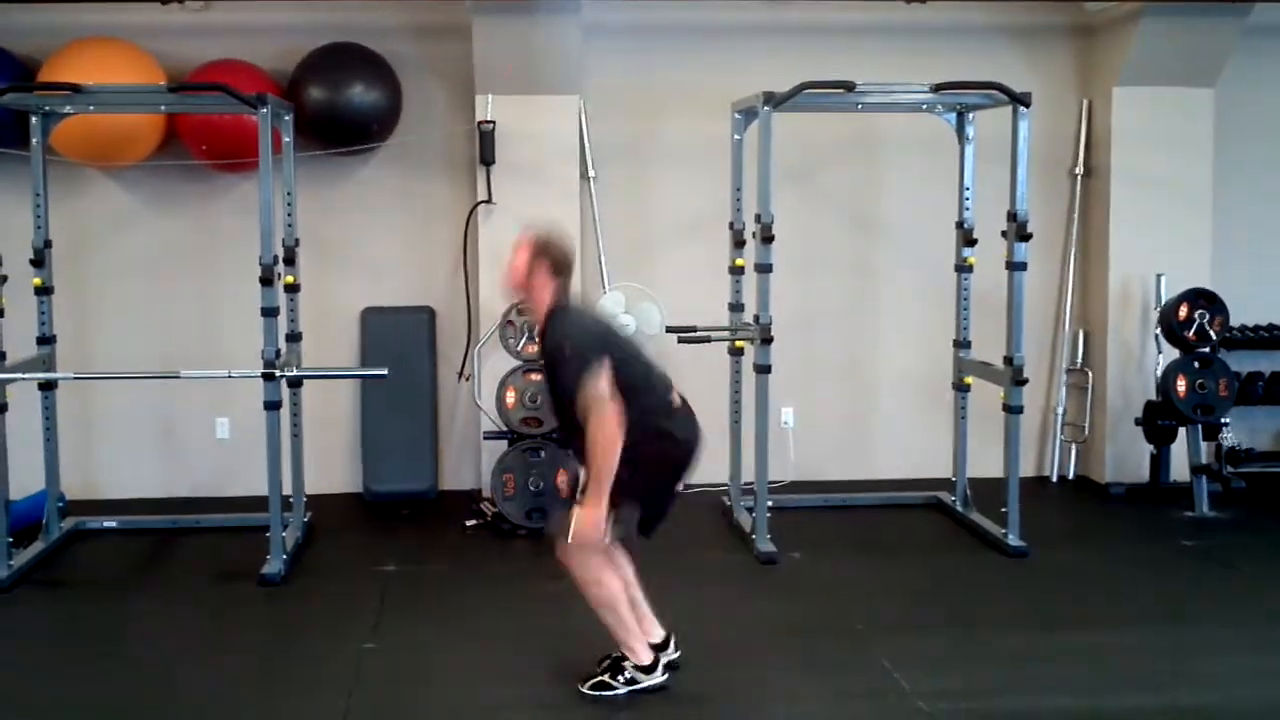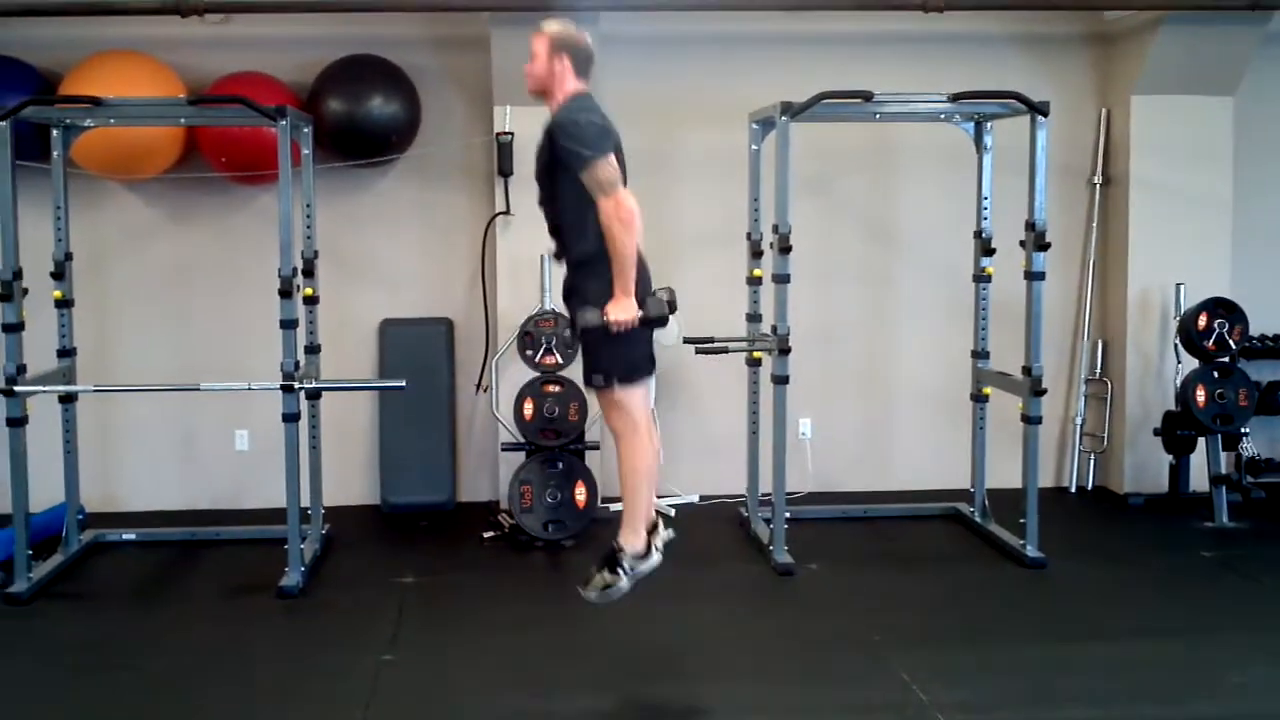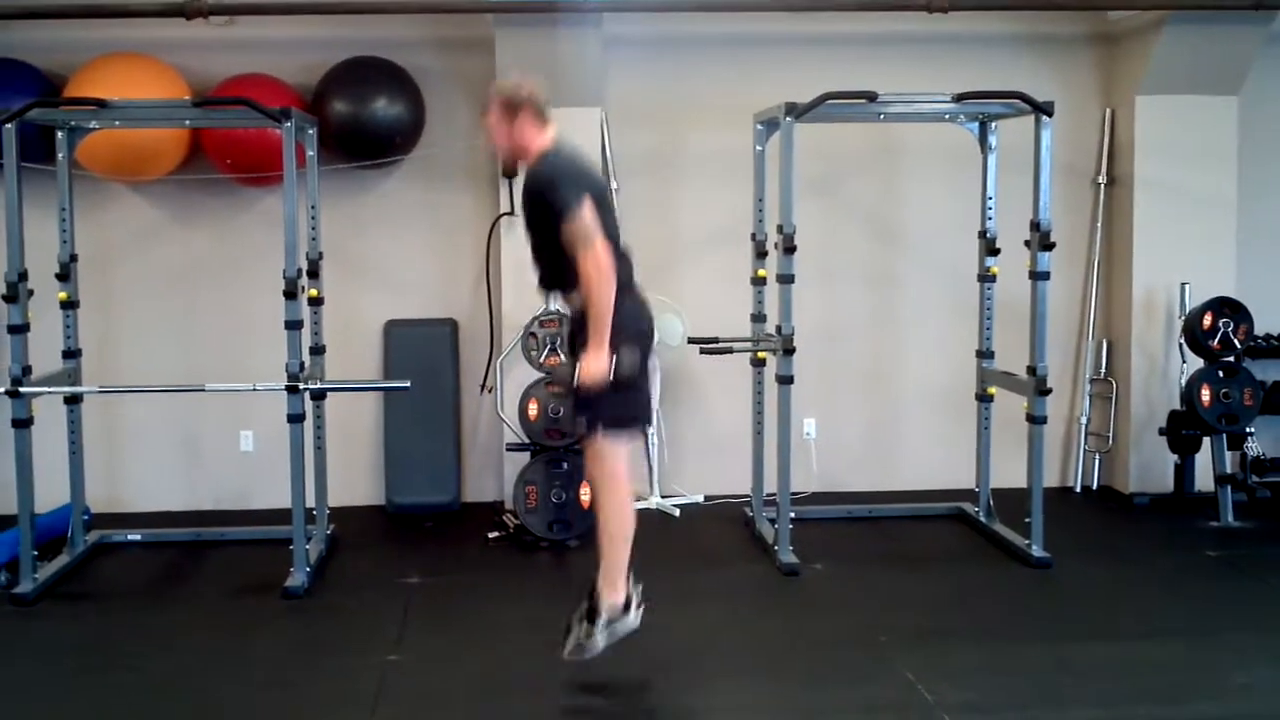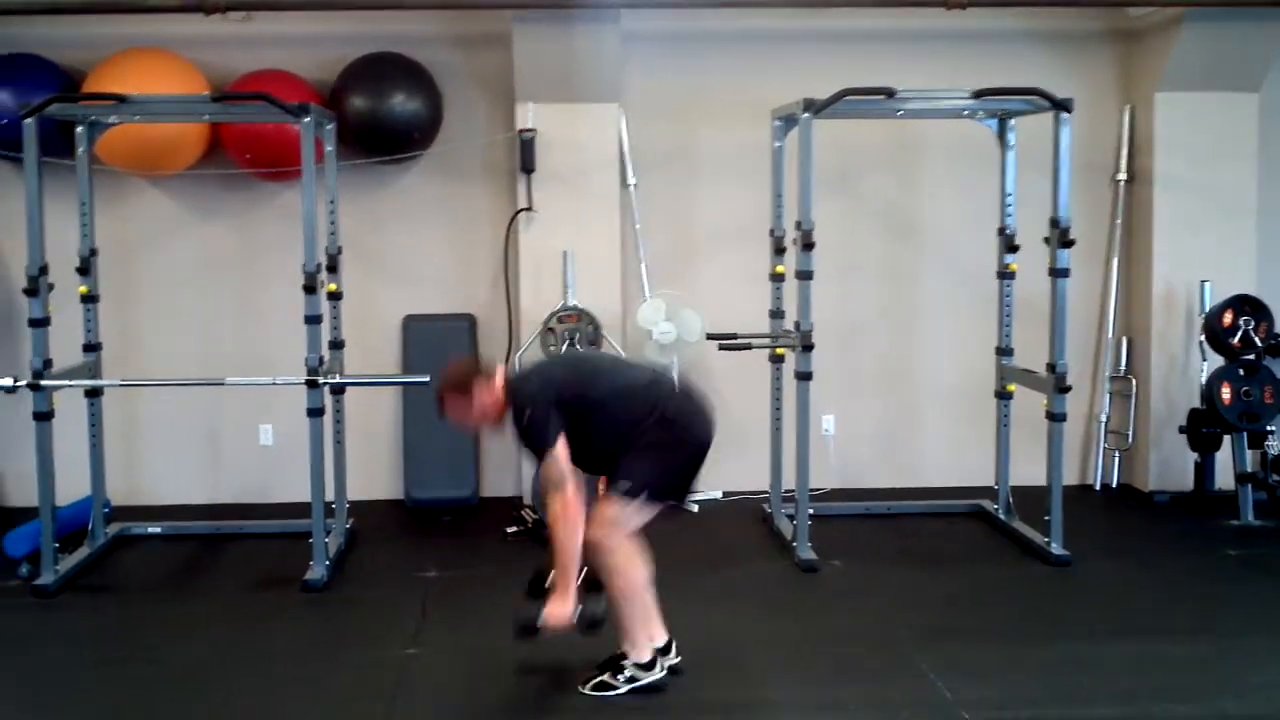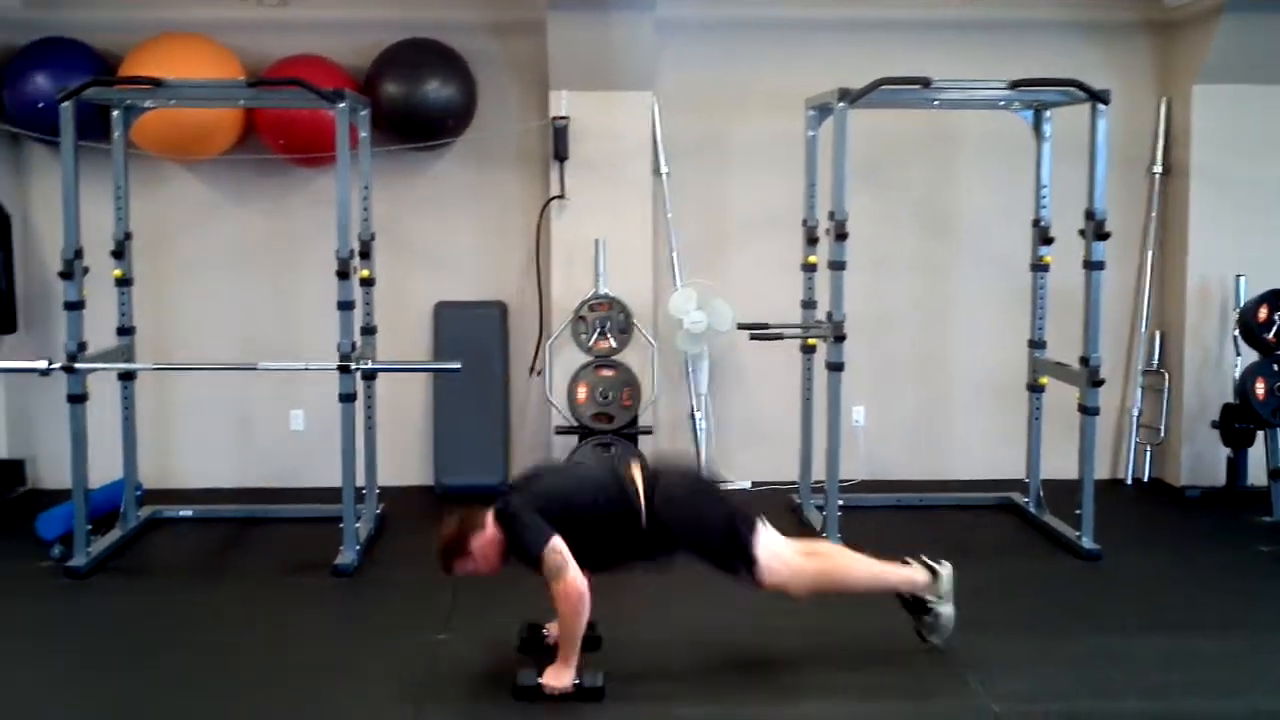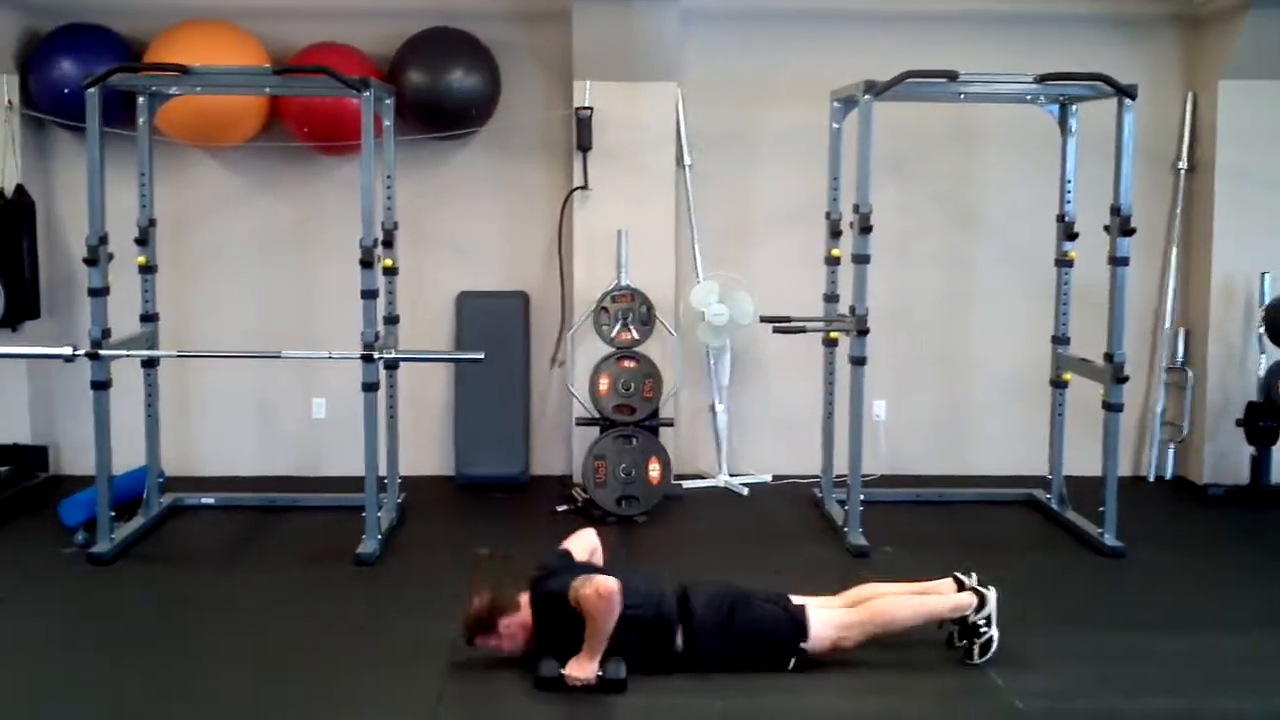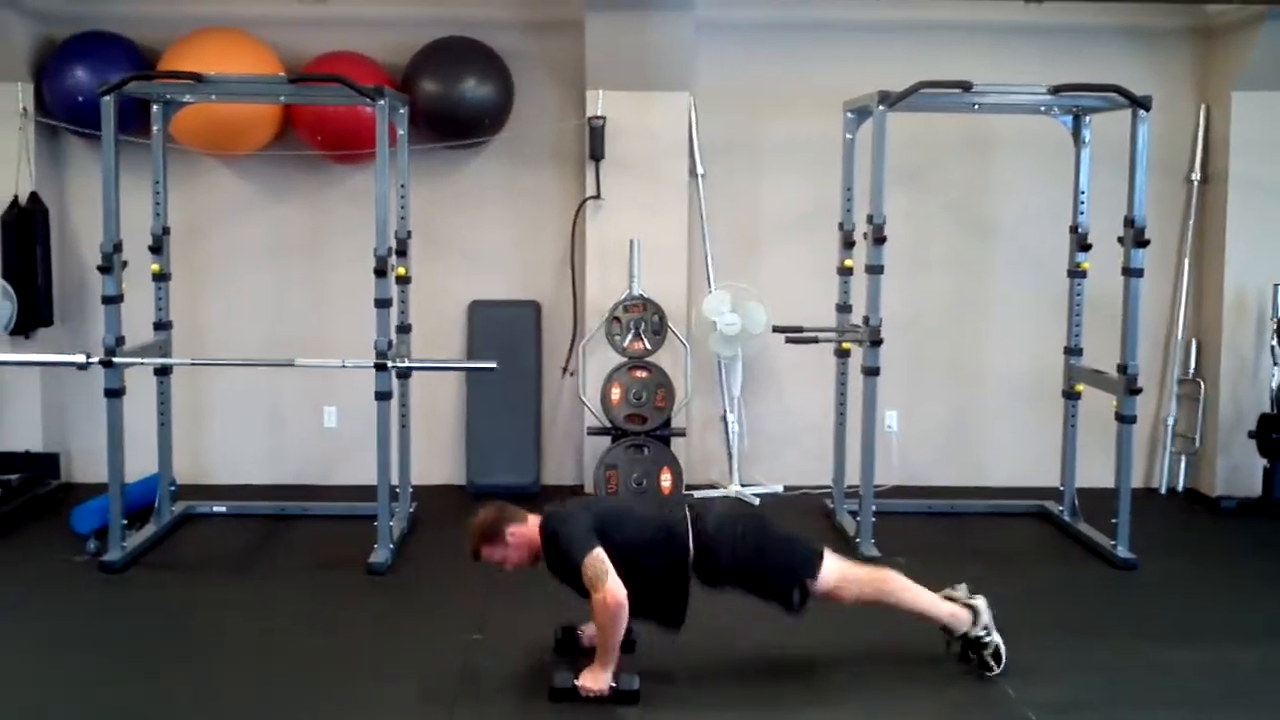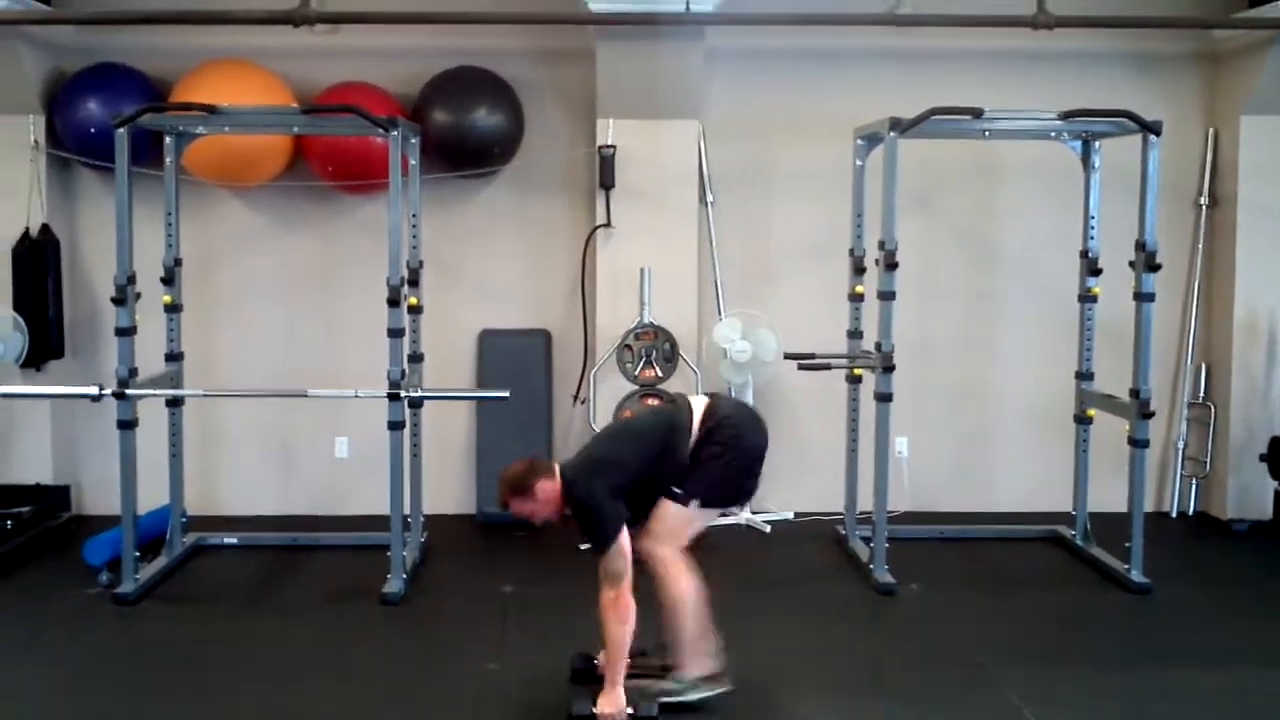
dt=0.3s
person 1, frame 1
left shoulder: (568, 334)
right shoulder: (563, 326)
left elbow: (604, 419)
left wrist: (595, 506)
right wrist: (593, 491)
left hip: (660, 442)
right hip: (657, 436)
left knee: (576, 545)
right knee: (599, 542)
left ankle: (641, 660)
right ankle: (653, 639)
person 1, frame 2
left shoulder: (574, 121)
right shoulder: (578, 120)
left elbow: (618, 206)
left wrist: (623, 293)
left hip: (605, 286)
right hip: (599, 280)
left knee: (624, 407)
right knee: (627, 406)
left ankle: (635, 543)
right ankle: (643, 525)
person 1, frame 3
left shoulder: (550, 173)
right shoulder: (558, 169)
left elbow: (596, 254)
left wrist: (597, 346)
left hip: (612, 324)
right hip: (608, 321)
left knee: (606, 462)
right knee: (606, 457)
left ankle: (610, 608)
right ankle: (617, 591)
person 1, frame 4
left shoulder: (529, 401)
right shoulder: (535, 384)
left elbow: (564, 498)
right elbow: (567, 490)
left wrist: (563, 594)
right wrist: (566, 570)
left hip: (675, 422)
right hip: (675, 415)
left knee: (607, 528)
right knee: (607, 527)
left ankle: (642, 658)
right ankle: (656, 644)
person 1, frame 5
left shoulder: (516, 522)
right shoulder: (520, 506)
left elbow: (574, 590)
left wrist: (564, 663)
right wrist: (568, 620)
left hip: (665, 505)
right hip: (658, 492)
left knee: (783, 570)
right knee: (783, 556)
left ankle: (920, 581)
right ankle: (913, 573)
person 1, frame 6
left shoulder: (550, 598)
right shoulder: (548, 579)
left elbow: (604, 591)
right elbow: (588, 536)
left wrist: (588, 657)
left hip: (706, 632)
right hip: (697, 607)
left knee: (844, 630)
right knee: (836, 606)
left ankle: (968, 604)
right ankle: (955, 588)
person 1, frame 7
left shoulder: (560, 533)
right shoulder: (560, 520)
left elbow: (612, 596)
left wrist: (602, 667)
right wrist: (604, 626)
left hip: (717, 539)
right hip: (708, 527)
left knee: (840, 582)
right knee: (836, 578)
left ankle: (964, 617)
right ankle: (954, 601)
person 1, frame 8
left shoulder: (588, 493)
right shoulder: (576, 481)
left elbow: (618, 592)
right elbow: (615, 580)
left wrist: (613, 689)
right wrist: (615, 645)
left hip: (729, 432)
left knee: (658, 546)
right knee: (651, 543)
left ankle: (695, 671)
right ankle: (696, 659)
